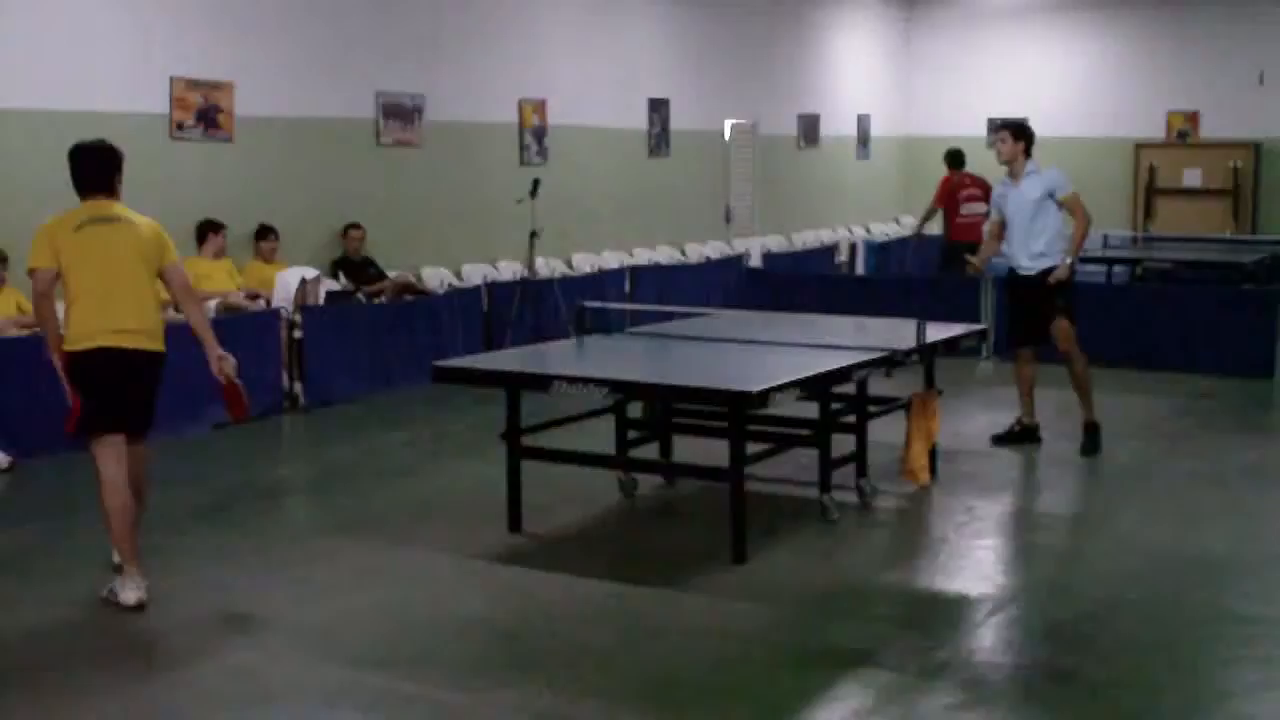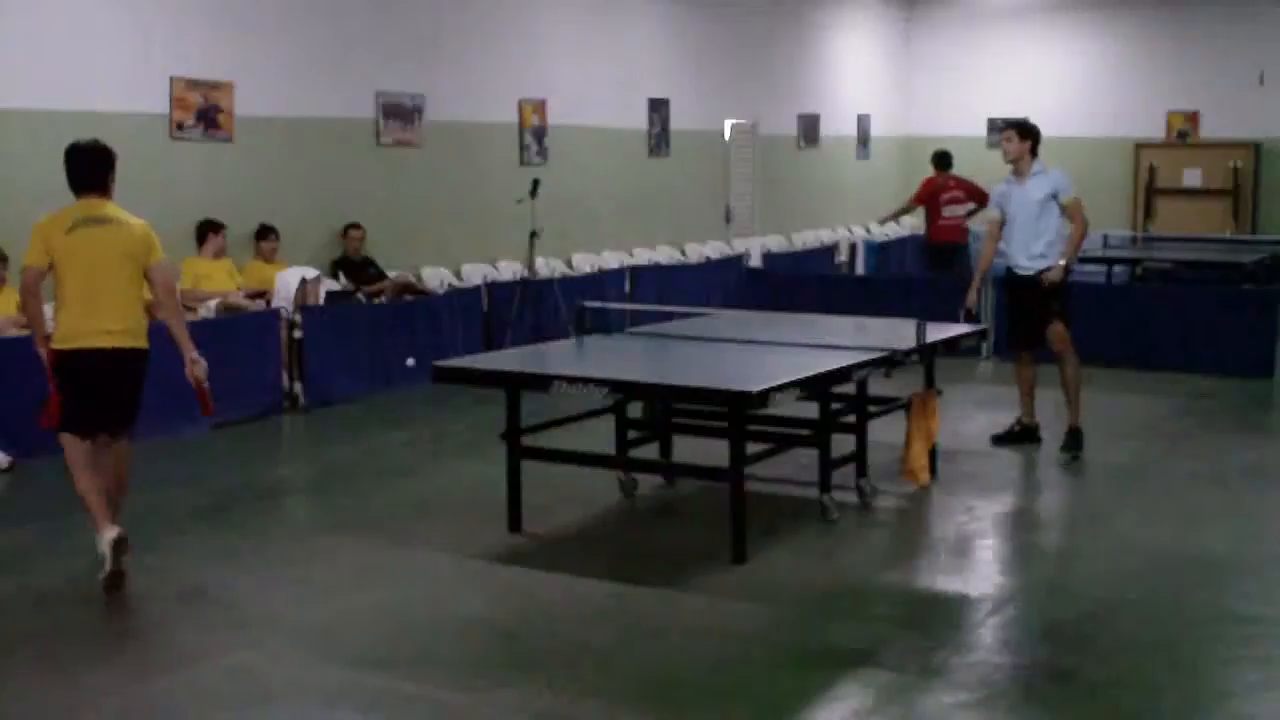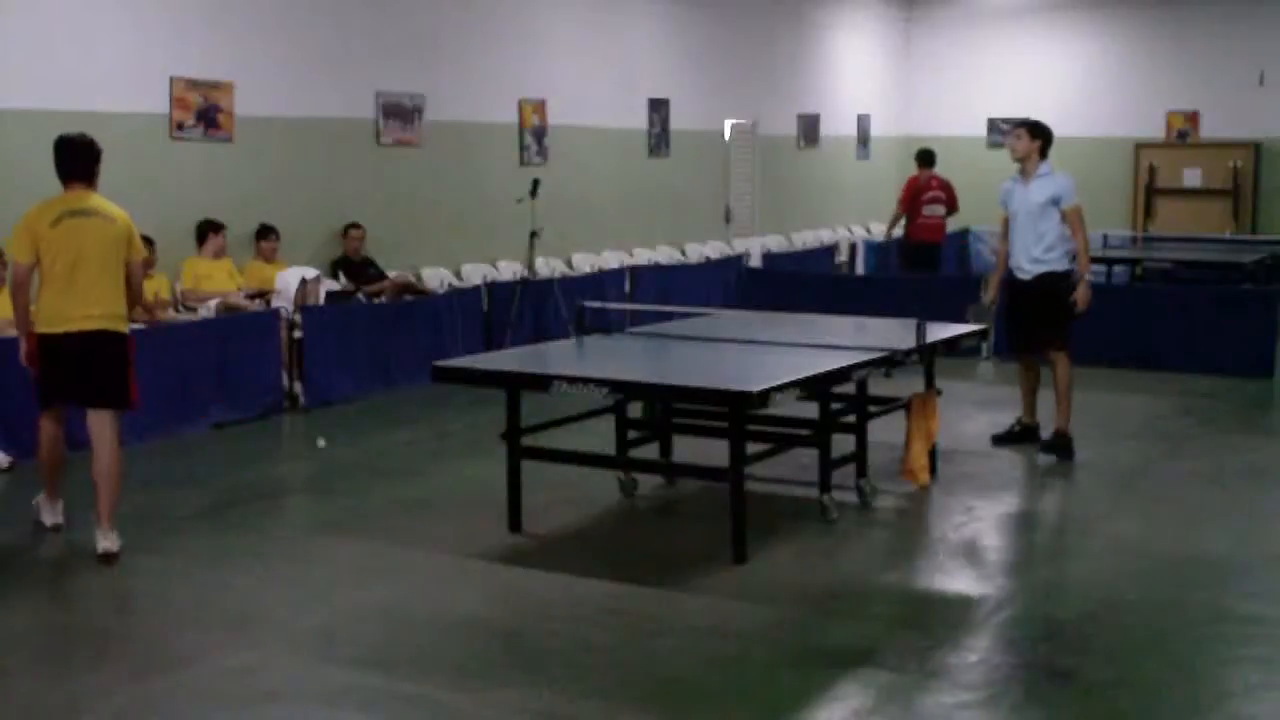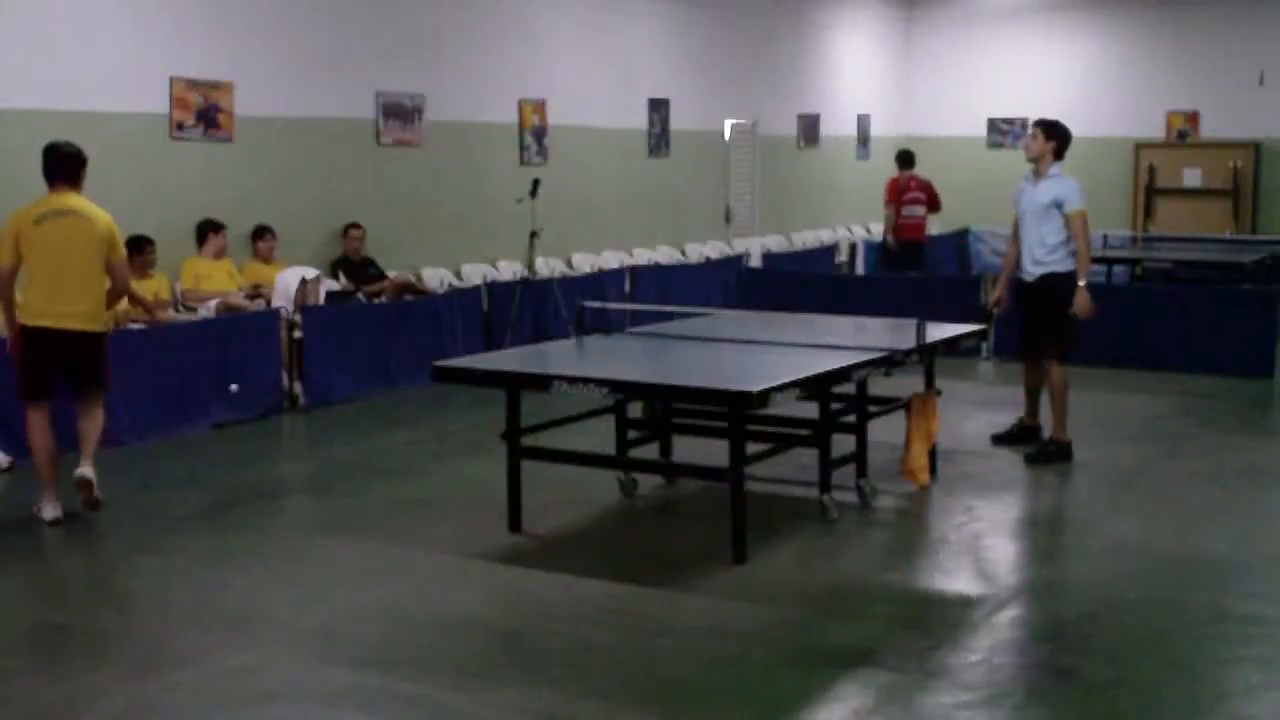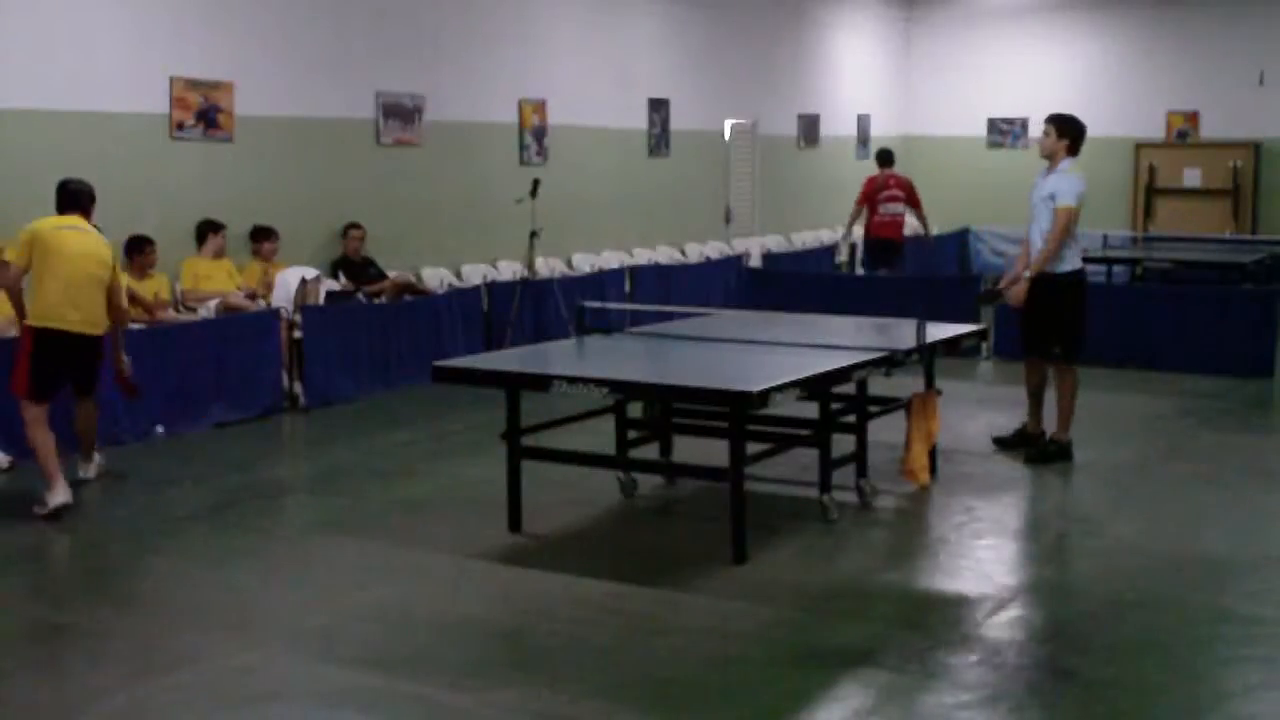
dt=0.3s
person 1, frame 1
left shoulder: (56, 230)
right shoulder: (147, 228)
left elbow: (41, 292)
right elbow: (184, 293)
left wrist: (57, 355)
right wrist: (214, 350)
left hip: (90, 350)
right hip: (145, 348)
left knee: (111, 462)
right knee: (134, 448)
left ankle: (131, 579)
right ankle: (128, 544)
person 1, frame 2
left shoulder: (50, 227)
right shoulder: (137, 228)
left elbow: (30, 288)
right elbow: (166, 294)
left wrist: (42, 345)
right wrist: (188, 351)
left hip: (76, 348)
right hip: (129, 347)
left knee: (78, 449)
right knee: (115, 441)
left ankle: (106, 532)
right ankle: (111, 529)
person 1, frame 3
left shoulder: (37, 218)
right shoulder: (119, 218)
left elbow: (19, 283)
right elbow: (136, 289)
left wrist: (26, 335)
left hip: (54, 332)
right hip: (107, 333)
left knee: (51, 418)
right knee: (104, 428)
left ankle: (52, 504)
right ankle: (105, 529)
person 1, frame 4
right shoulder: (102, 219)
right elbow: (122, 286)
left hip: (37, 327)
right hip: (89, 328)
left knee: (38, 411)
right knee: (91, 404)
left ankle: (50, 501)
right ankle: (86, 466)
person 1, frame 5
left shoulder: (37, 230)
right shoulder: (102, 243)
right elbow: (118, 308)
right wrist: (119, 352)
left hip: (45, 326)
right hip: (90, 330)
left knee: (35, 413)
right knee: (85, 395)
left ankle: (58, 488)
right ankle: (88, 461)
person 2, frame 1
left shoulder: (1050, 178)
right shoulder: (1000, 192)
left elbow: (1082, 218)
right elbow: (995, 237)
left wrist: (1067, 261)
right wrist: (979, 260)
left hip: (1050, 274)
right hip: (1019, 277)
left knee: (1065, 343)
right knee: (1022, 351)
left ankle: (1090, 420)
right ankle: (1028, 423)
person 2, frame 2
left shoulder: (1054, 179)
right shoulder: (1002, 190)
left elbow: (1079, 223)
right elbow: (992, 238)
left wrist: (1062, 264)
right wrist: (975, 285)
left hip: (1048, 276)
right hip: (1017, 277)
left knee: (1060, 343)
right knee: (1023, 352)
left ankle: (1074, 425)
right ankle: (1028, 423)
person 2, frame 3
left shoulder: (1059, 183)
right shoulder: (1009, 187)
left elbow: (1078, 233)
left wrist: (1083, 280)
right wrist: (994, 283)
left hip: (1051, 278)
right hip: (1018, 280)
left knee: (1056, 351)
right knee: (1026, 354)
left ankle: (1063, 435)
right ankle: (1027, 423)
person 2, frame 4
left shoulder: (1066, 186)
right shoulder: (1024, 187)
left elbow: (1080, 239)
left wrist: (1082, 286)
right wrist: (1002, 284)
left hip: (1055, 281)
right hip: (1027, 281)
left knee: (1050, 358)
right knee: (1030, 357)
left ankle: (1060, 439)
right ankle: (1029, 423)
person 2, frame 5
left shoulder: (1069, 180)
right shoulder: (1044, 179)
left elbow: (1057, 237)
left wrist: (1025, 280)
right wrist: (1013, 274)
left hip: (1061, 280)
right hip: (1040, 279)
left knee: (1062, 362)
right knee: (1033, 357)
left ankle: (1061, 440)
right ankle: (1032, 429)
